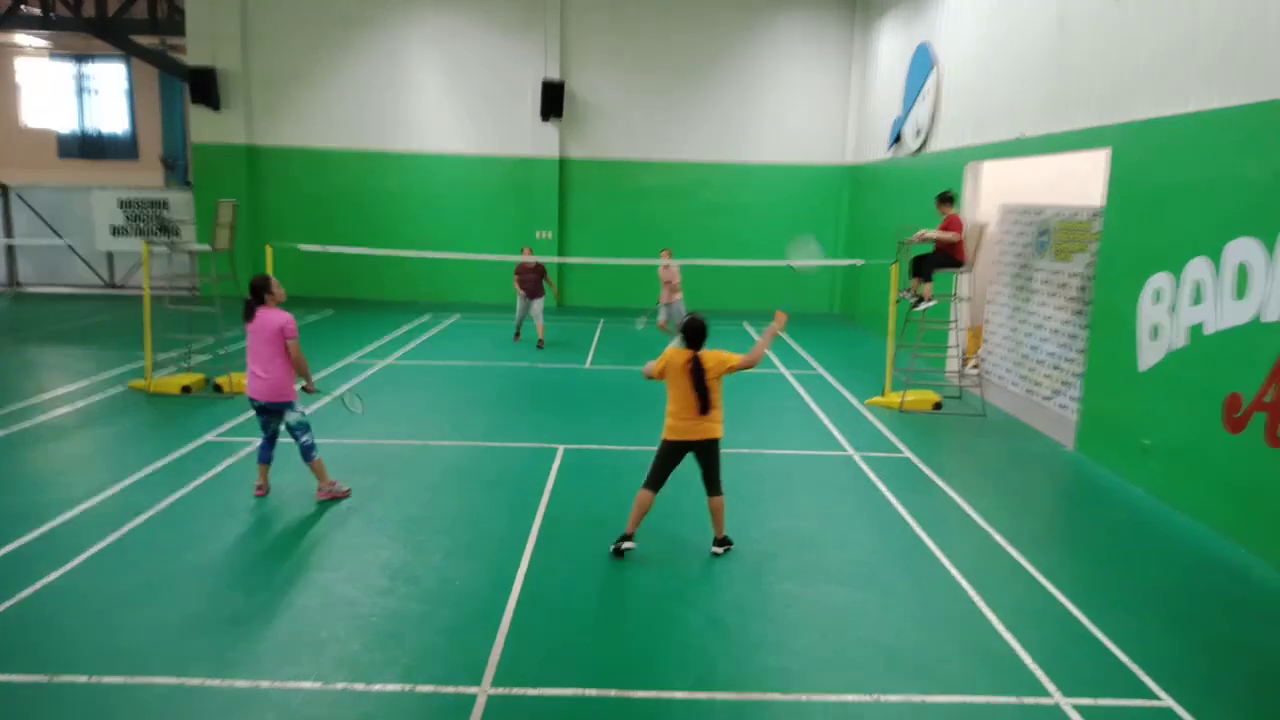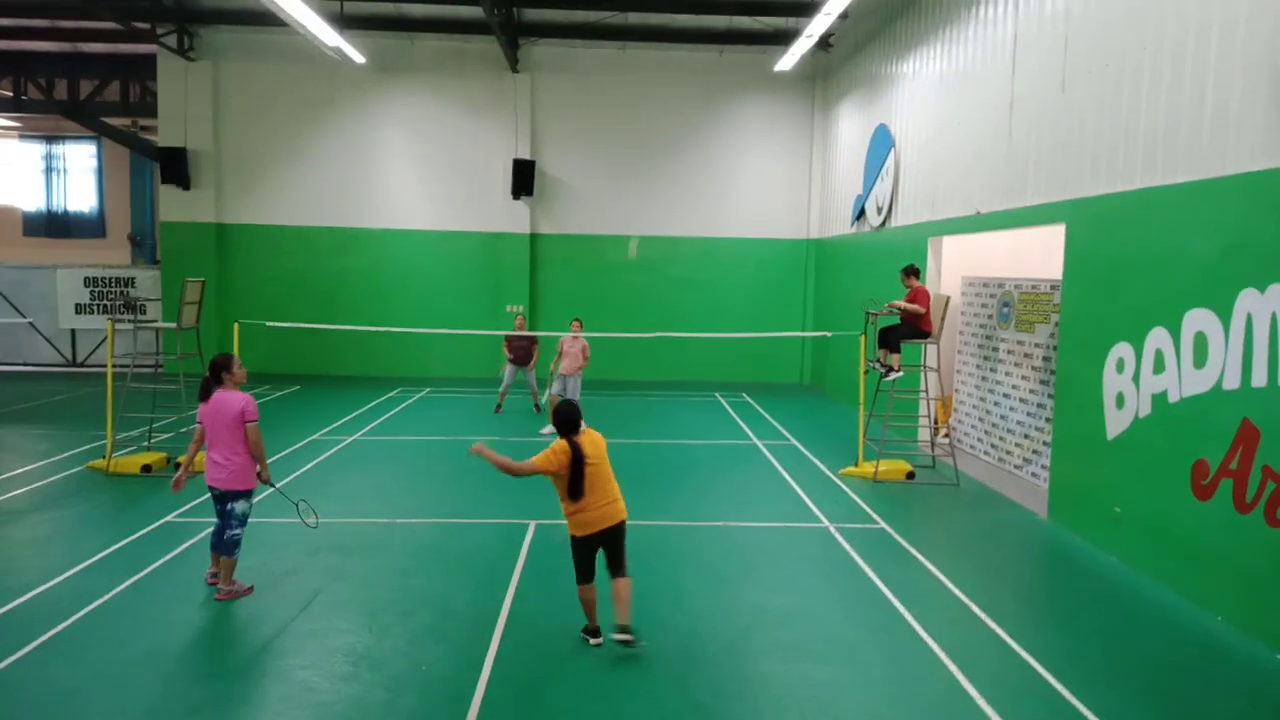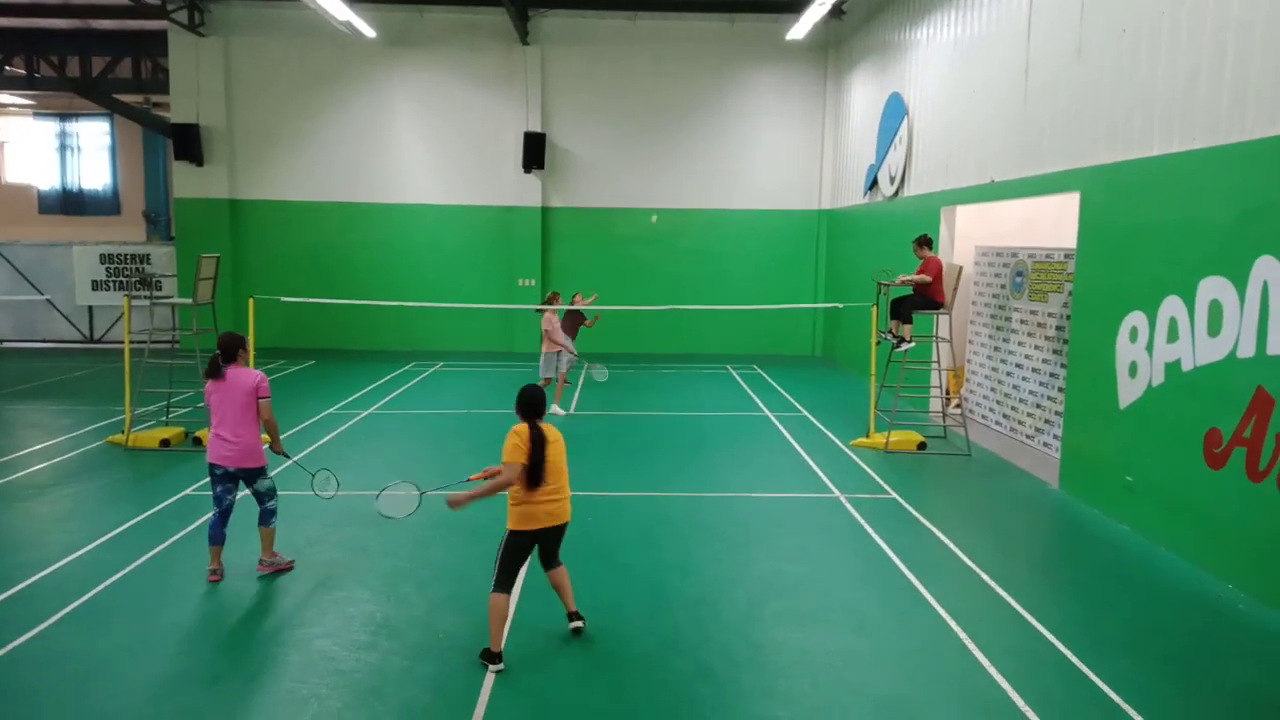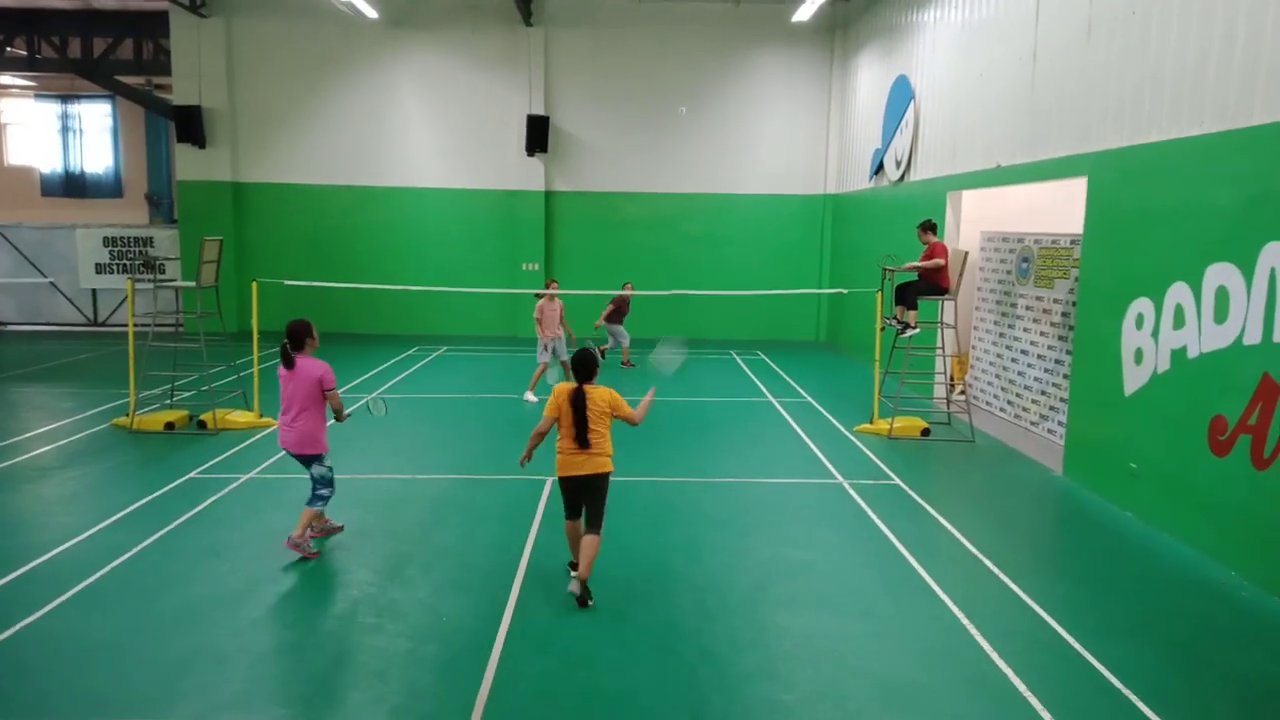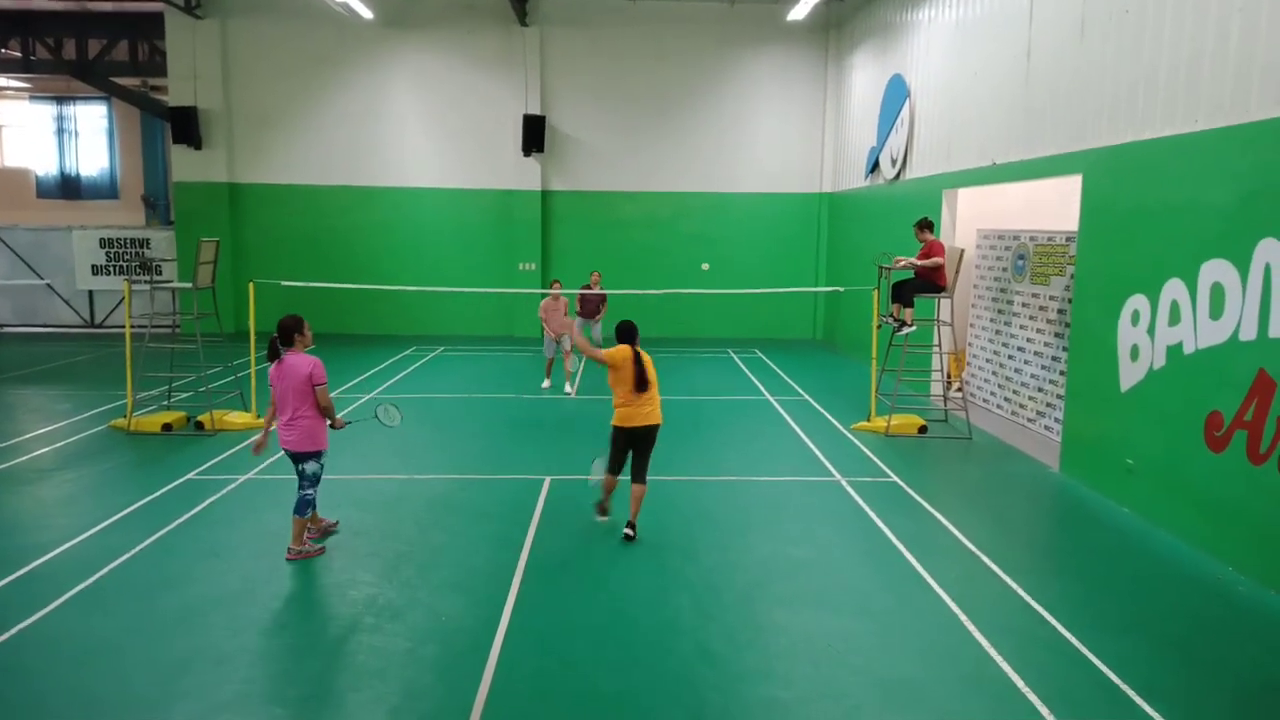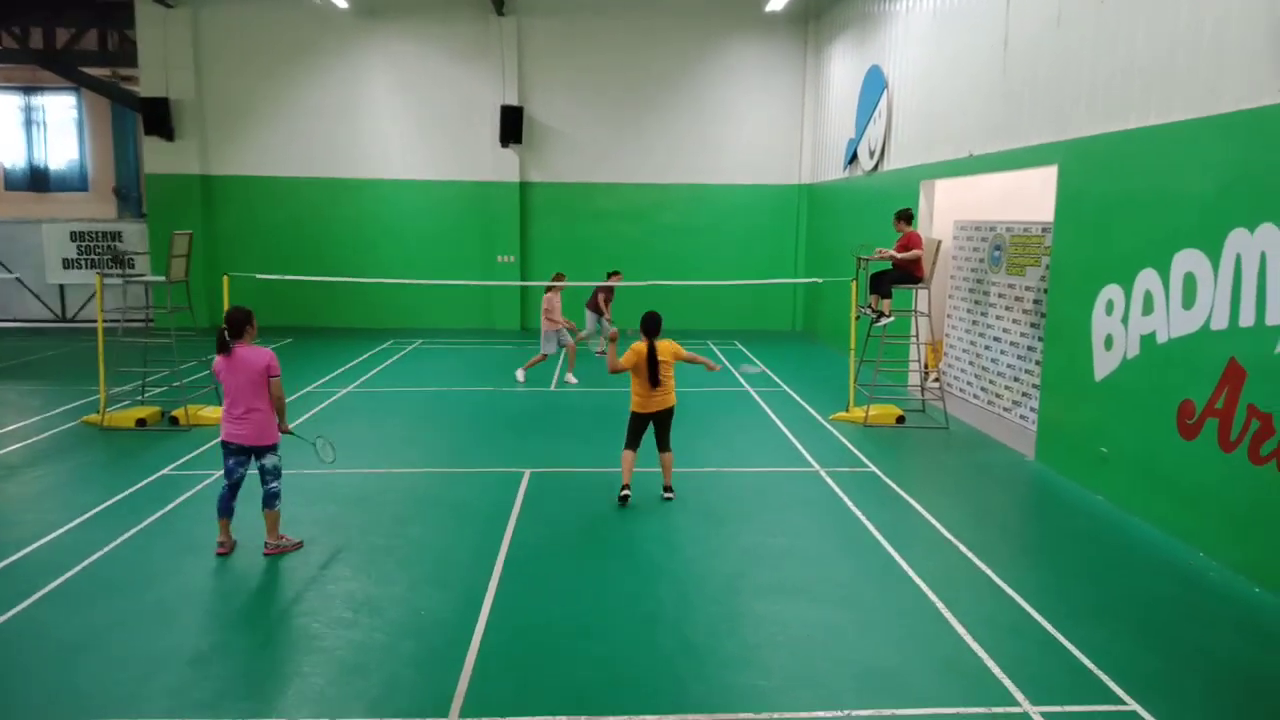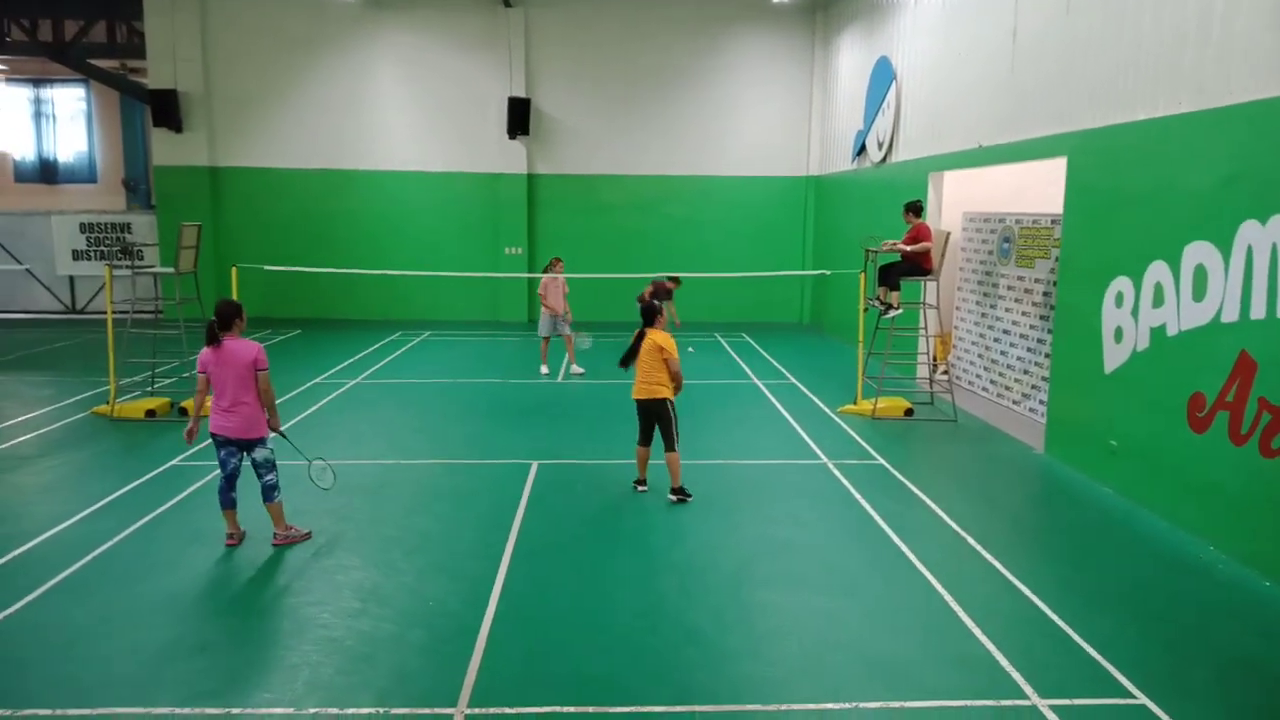
dt=0.7s
person 1, frame 1
left shoulder: (252, 320)
right shoulder: (284, 319)
right elbow: (295, 356)
right wrist: (308, 380)
left hip: (255, 391)
right hip: (279, 392)
left knee: (268, 436)
right knee: (303, 436)
left ankle: (261, 483)
right ankle: (325, 486)
person 1, frame 2
left shoulder: (207, 403)
right shoulder: (245, 401)
left elbow: (197, 440)
right elbow: (254, 441)
left wrist: (184, 470)
right wrist: (264, 468)
left hip: (215, 477)
right hip: (240, 478)
left knee: (222, 525)
right knee: (234, 531)
left ankle: (213, 572)
right ankle: (226, 586)
person 1, frame 3
left shoulder: (211, 383)
right shoulder: (257, 378)
left elbow: (215, 419)
right elbow: (267, 418)
right wrist: (276, 442)
left hip: (218, 457)
right hip: (249, 457)
left knee: (220, 511)
right knee: (268, 503)
left ankle: (214, 566)
right ankle: (268, 559)
person 1, frame 4
left shoulder: (284, 367)
right shoulder: (321, 369)
right elbow: (336, 406)
right wrist: (340, 416)
left hip: (288, 438)
right hip: (310, 441)
left knee: (320, 479)
right knee: (324, 489)
left ankle: (320, 523)
right ankle: (298, 537)
person 1, frame 5
left shoulder: (276, 365)
right shoulder: (312, 364)
left elbow: (273, 404)
right elbow: (324, 403)
left wrist: (264, 433)
right wrist: (334, 420)
left hip: (288, 438)
right hip: (310, 438)
left knee: (307, 483)
right knee: (308, 489)
left ankle: (315, 524)
right ankle: (297, 546)
person 1, frame 6
left shoulder: (219, 360)
right shoulder: (266, 356)
right elbow: (277, 396)
right wrist: (282, 421)
left hip: (232, 434)
right hip: (264, 434)
left knee: (230, 485)
right knee: (271, 484)
left ankle: (224, 540)
right ankle: (273, 540)
person 1, frame 7
left shoulder: (206, 353)
right shoulder: (254, 350)
left elbow: (201, 391)
right elbow: (265, 390)
left wrist: (194, 421)
right wrist: (273, 417)
left hip: (221, 427)
right hip: (251, 427)
left knee: (228, 478)
right knee: (268, 477)
left ankle: (232, 531)
right ankle: (281, 531)
person 2, frame 1
left shoulder: (670, 356)
right shoulder: (716, 360)
left elbow: (649, 373)
right elbow: (752, 360)
left wrist: (650, 365)
right wrist: (772, 330)
left hip: (676, 434)
right hip: (708, 434)
left knee: (651, 484)
right knee: (713, 487)
left ankle: (628, 536)
right ankle: (719, 539)
person 2, frame 2
left shoulder: (557, 452)
right shoulder: (595, 438)
left elbow: (518, 469)
left wrist: (484, 452)
left hip: (582, 526)
right hip: (614, 518)
left knee: (584, 578)
right knee: (618, 571)
left ankle: (594, 630)
right ankle: (623, 627)
person 2, frame 3
left shoulder: (519, 434)
right shoulder: (554, 434)
left elbow: (508, 479)
left wrist: (468, 497)
right wrist: (499, 470)
left hip: (526, 520)
right hip: (558, 516)
left knee: (502, 583)
right knee: (552, 562)
left ankle: (494, 653)
right ankle: (573, 615)
person 2, frame 4
left shoulder: (560, 392)
right shoulder: (607, 396)
left elbow: (541, 429)
right elbow: (635, 419)
left wrist: (527, 452)
right wrist: (648, 400)
left hip: (566, 469)
right hip: (597, 470)
left knee: (572, 515)
right knee: (593, 529)
left ankle: (575, 564)
right ankle: (581, 580)
person 2, frame 5
left shoulder: (619, 353)
right shoulder: (643, 356)
left elbow: (588, 351)
left wrist: (573, 329)
left hip: (624, 422)
right hip: (650, 422)
left knee: (614, 468)
right knee: (639, 473)
left ankle: (604, 505)
right ankle: (631, 524)
person 2, frame 6
left shoulder: (637, 349)
right shoulder: (669, 346)
left elbow: (614, 369)
right elbow: (691, 357)
left wrist: (612, 343)
right wrist: (708, 363)
left hip: (641, 407)
right hip: (666, 405)
left knee: (630, 446)
right knee: (664, 445)
left ankle: (626, 486)
right ankle: (668, 488)
person 2, frame 7
left shoulder: (639, 336)
right shoulder: (664, 338)
right elbow: (675, 370)
right wrist: (679, 386)
left hip: (641, 395)
right hip: (660, 396)
left knee: (644, 439)
right knee: (671, 443)
left ankle: (641, 480)
right ankle: (676, 489)
